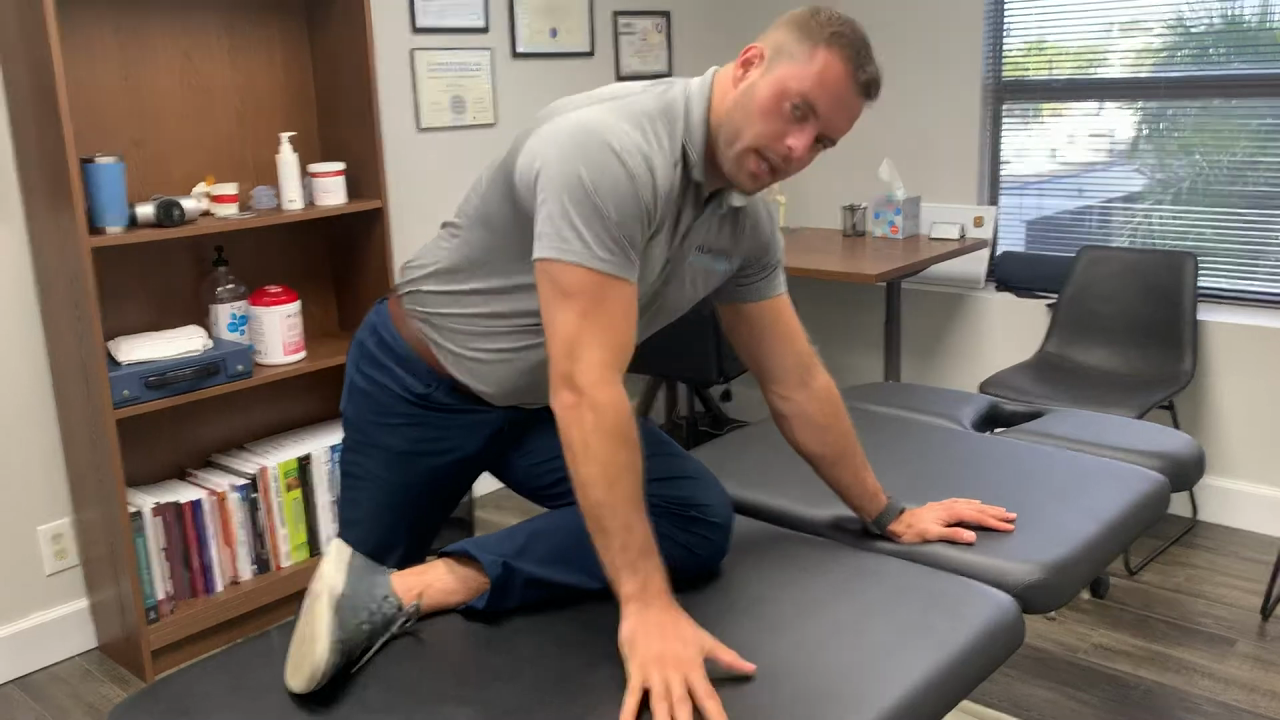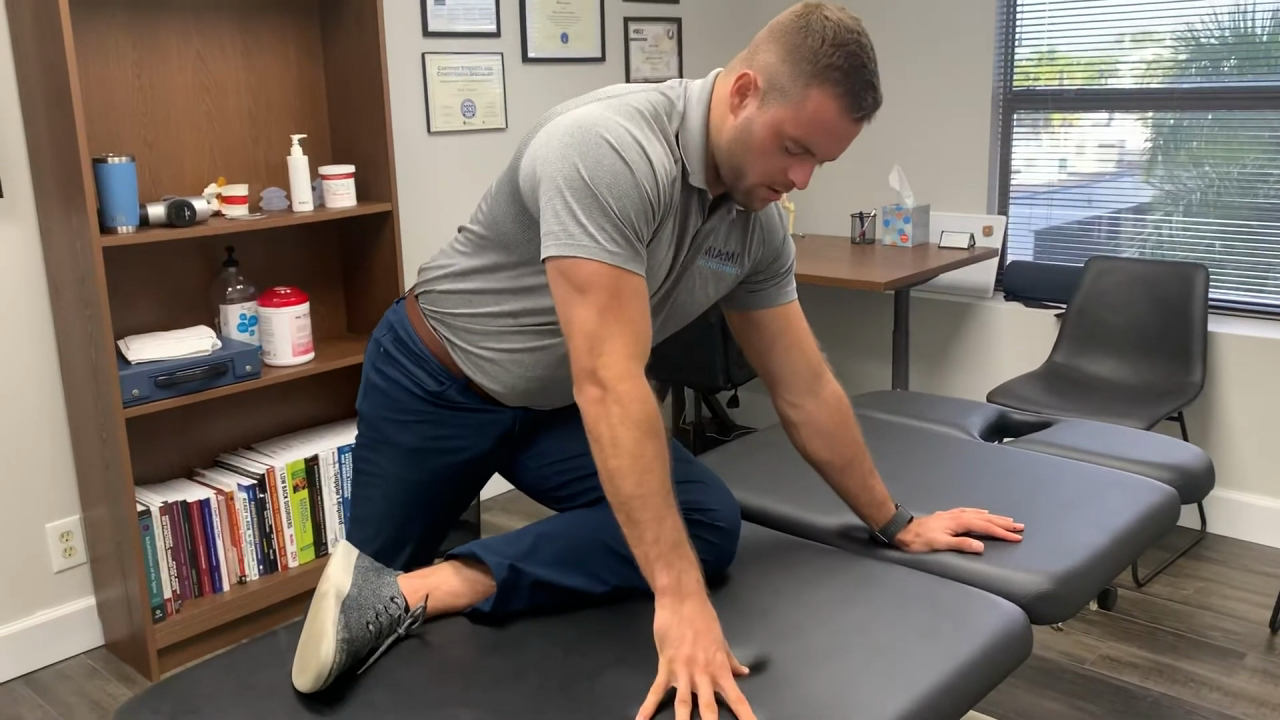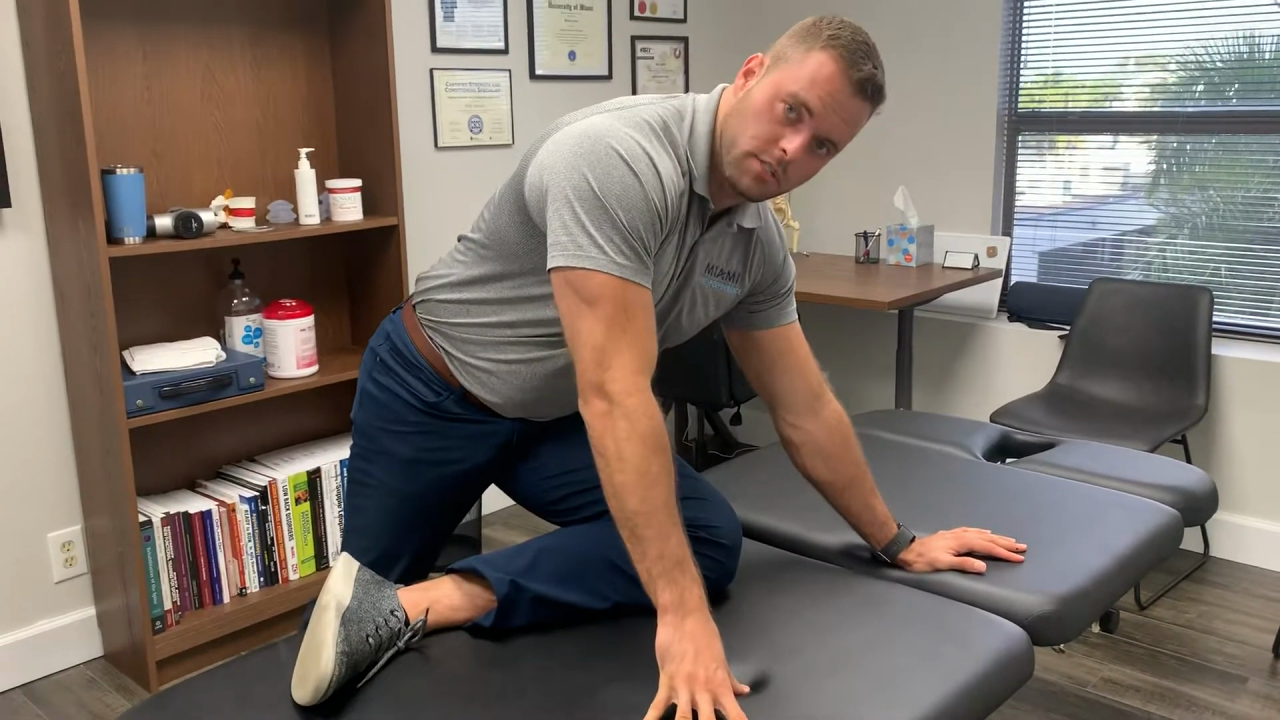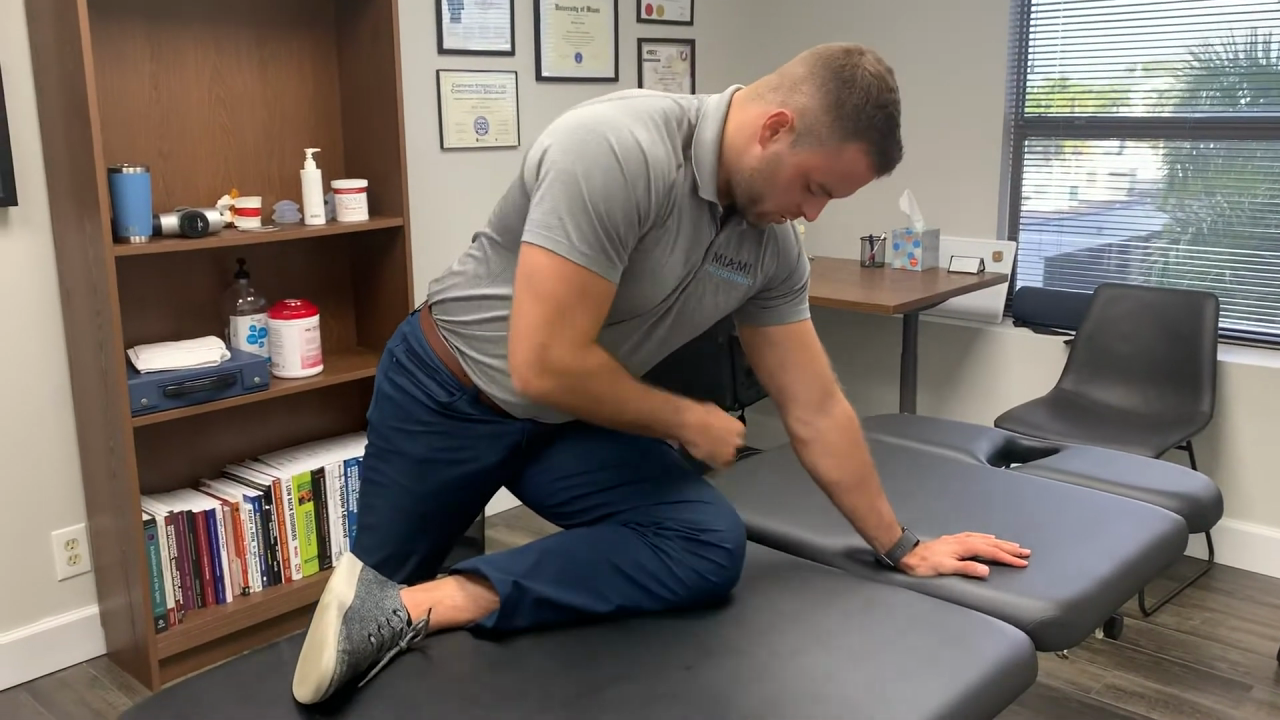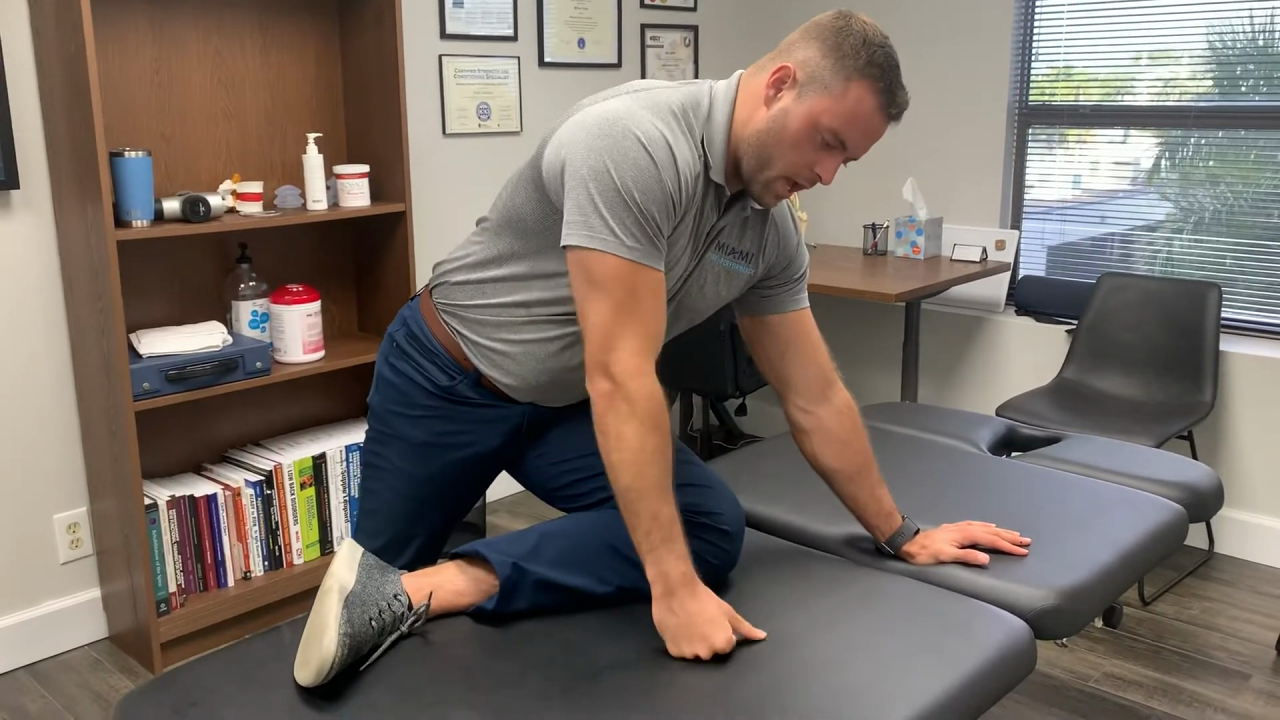
dt=1s
person 1, frame 1
left shoulder: (747, 220)
right shoulder: (611, 147)
left elbow: (796, 383)
right elbow: (586, 390)
left wrist: (888, 515)
right wrist: (646, 605)
left hip: (538, 399)
right hip: (420, 380)
left knee: (697, 520)
right knee: (366, 582)
left ankle: (411, 591)
person 1, frame 2
left shoulder: (758, 225)
right shoulder: (608, 148)
left elbow: (805, 391)
right elbow: (609, 384)
left wrist: (896, 524)
right wrist: (680, 598)
left hip: (553, 405)
right hip: (436, 379)
left knee: (706, 524)
right knee: (376, 583)
left ankle: (420, 595)
person 1, frame 3
left shoulder: (758, 244)
right shoulder: (617, 157)
left elbow: (804, 410)
right elbow: (615, 396)
left wrist: (898, 544)
right wrist: (681, 613)
left hip: (551, 416)
right hip: (431, 391)
left knee: (709, 540)
right knee: (360, 610)
left ankle: (420, 608)
person 1, frame 4
left shoulder: (770, 245)
right shoulder: (617, 148)
left elbow: (814, 410)
right elbow: (545, 364)
left wrist: (901, 546)
right wrist: (684, 421)
left hip: (568, 417)
right hip: (448, 391)
left knee: (708, 546)
right knee: (379, 591)
left ankle: (422, 608)
person 1, frame 5
left shoulder: (771, 232)
right shoulder: (634, 140)
left elbow: (815, 400)
right elbow: (620, 379)
left wrist: (901, 537)
right wrist: (673, 590)
left hip: (563, 403)
right hip: (447, 376)
left knee: (712, 530)
right knee: (383, 573)
left ankle: (425, 594)
